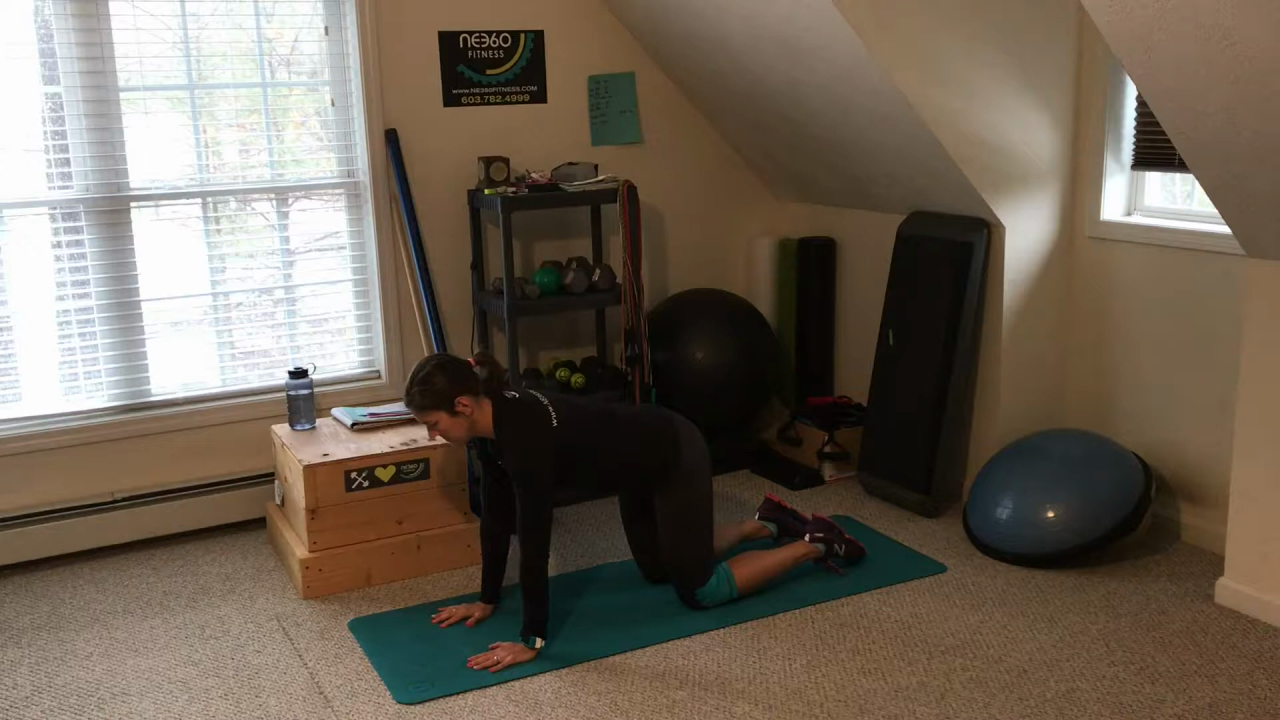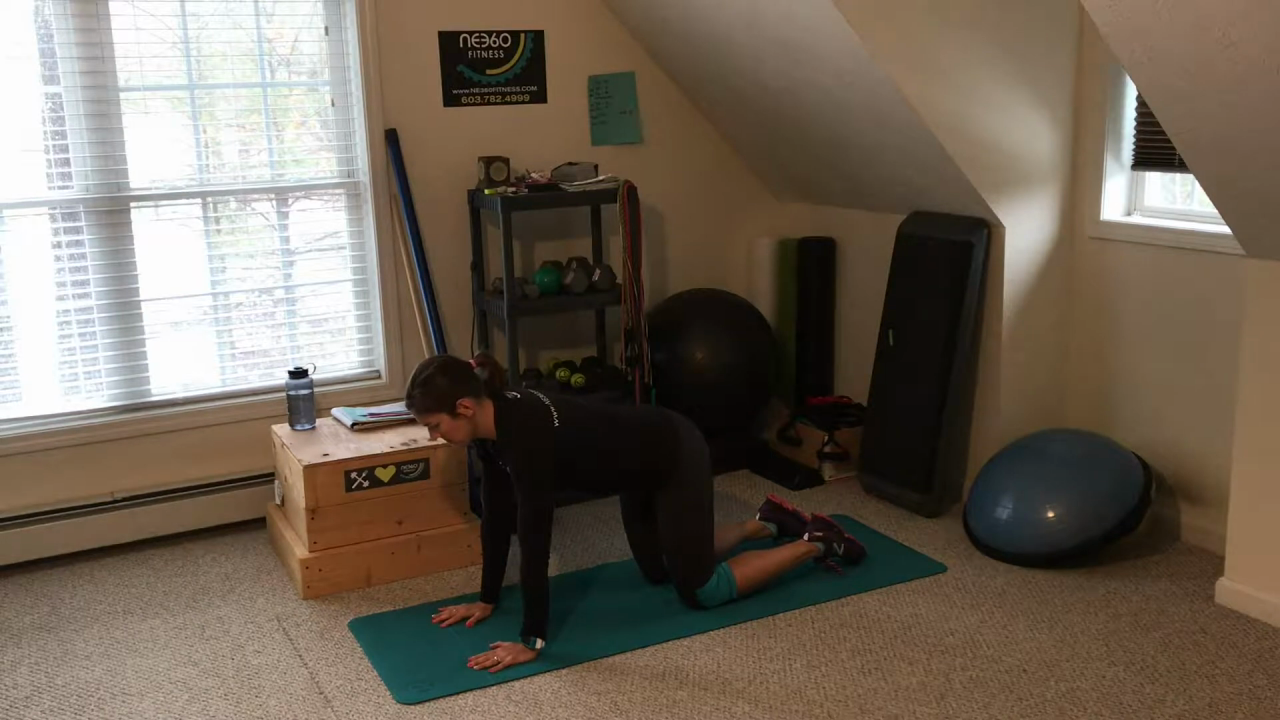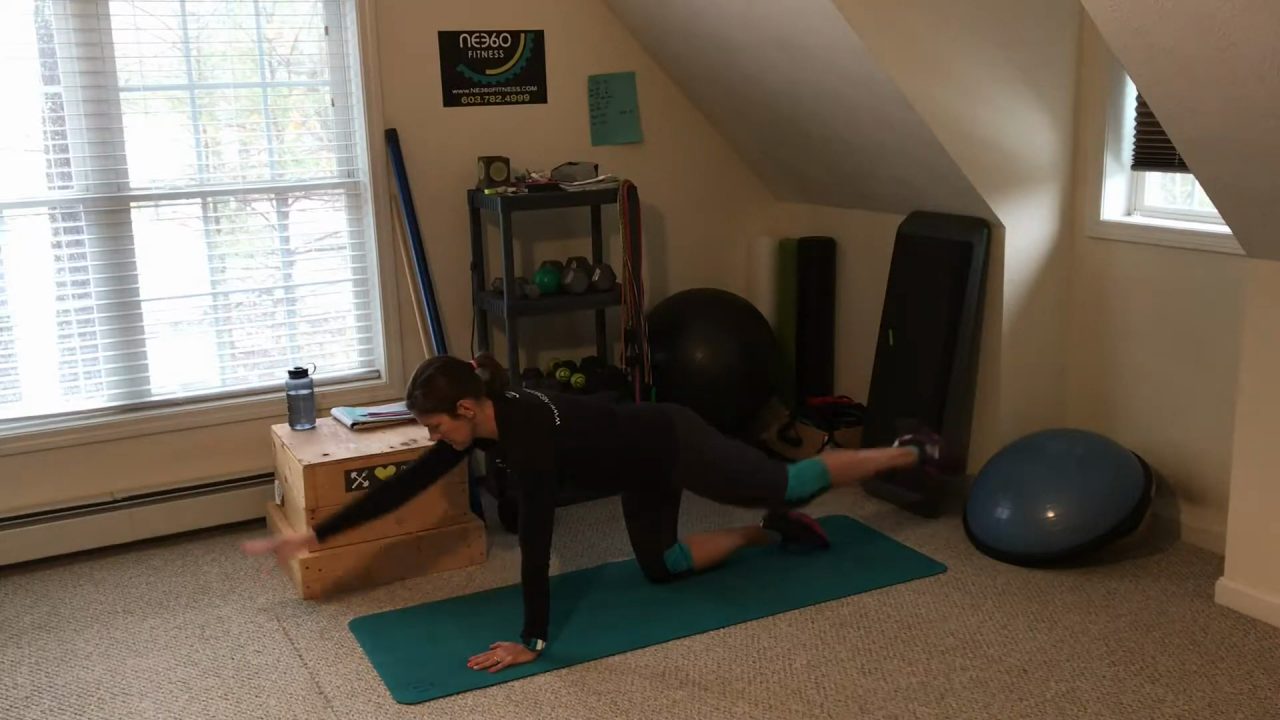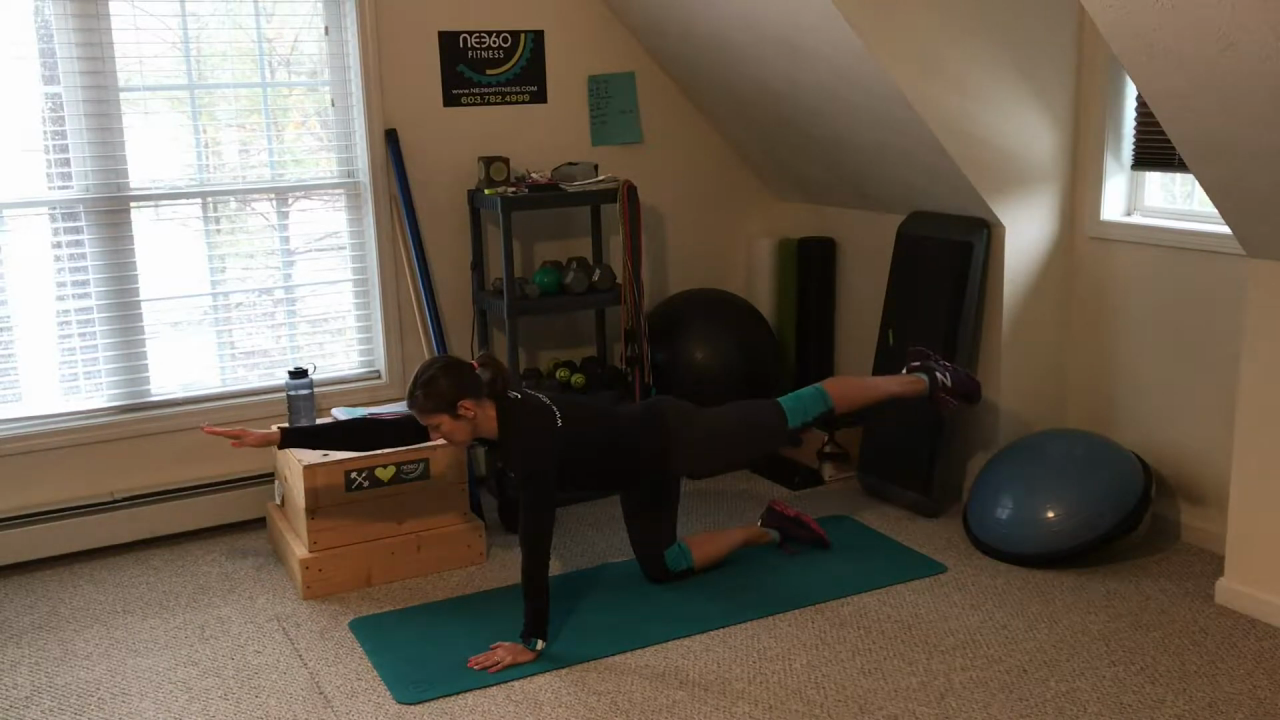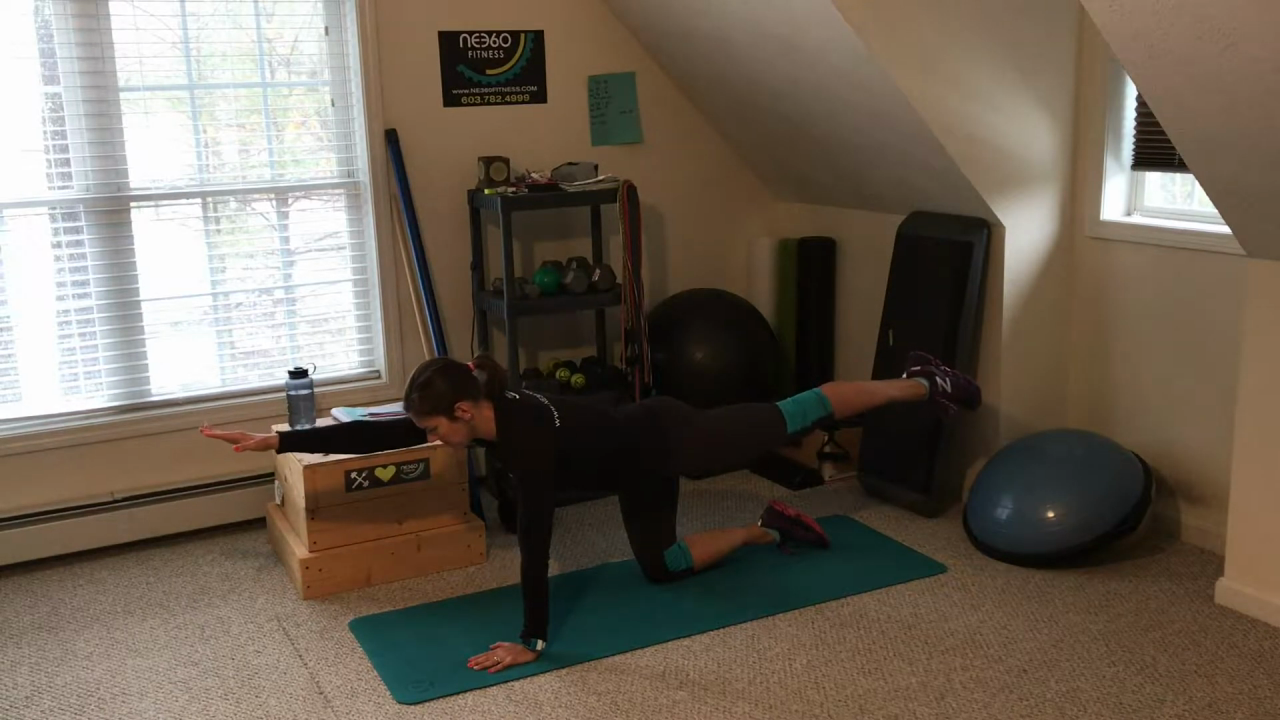
dt=0.7s
person 1, frame 1
left shoulder: (524, 431)
right shoulder: (495, 421)
left elbow: (533, 537)
right elbow: (497, 516)
left wrist: (532, 640)
right wrist: (486, 599)
left hip: (674, 456)
right hip: (640, 461)
left knee: (698, 590)
right knee: (658, 569)
left ankle: (815, 545)
right ankle: (765, 524)
person 1, frame 2
left shoulder: (525, 432)
right shoulder: (491, 426)
left elbow: (534, 538)
right elbow: (499, 516)
left wrist: (531, 641)
right wrist: (487, 599)
left hip: (675, 455)
right hip: (642, 461)
left knee: (700, 590)
right knee: (658, 570)
left ankle: (815, 543)
right ankle: (768, 521)
person 1, frame 3
left shoulder: (526, 431)
right shoulder: (477, 422)
left elbow: (535, 540)
right elbow: (404, 484)
left wrist: (532, 641)
right wrist: (315, 534)
left hip: (675, 445)
right hip: (643, 461)
left knee: (787, 484)
right knee: (661, 566)
left ankle: (908, 452)
right ankle: (773, 530)
person 1, frame 4
left shoulder: (529, 432)
right shoulder: (479, 412)
left elbow: (536, 537)
right elbow: (379, 432)
left wrist: (531, 641)
right wrist: (277, 435)
left hip: (674, 440)
right hip: (643, 463)
left knee: (797, 409)
right knee: (661, 566)
left ankle: (922, 378)
right ankle: (769, 525)
person 1, frame 5
left shoulder: (527, 432)
right shoulder: (477, 414)
left elbow: (535, 538)
right elbow: (375, 434)
left wrist: (532, 640)
right wrist: (276, 439)
left hip: (671, 441)
right hip: (641, 465)
left knee: (797, 414)
right knee: (661, 567)
left ankle: (921, 384)
right ankle: (769, 527)
